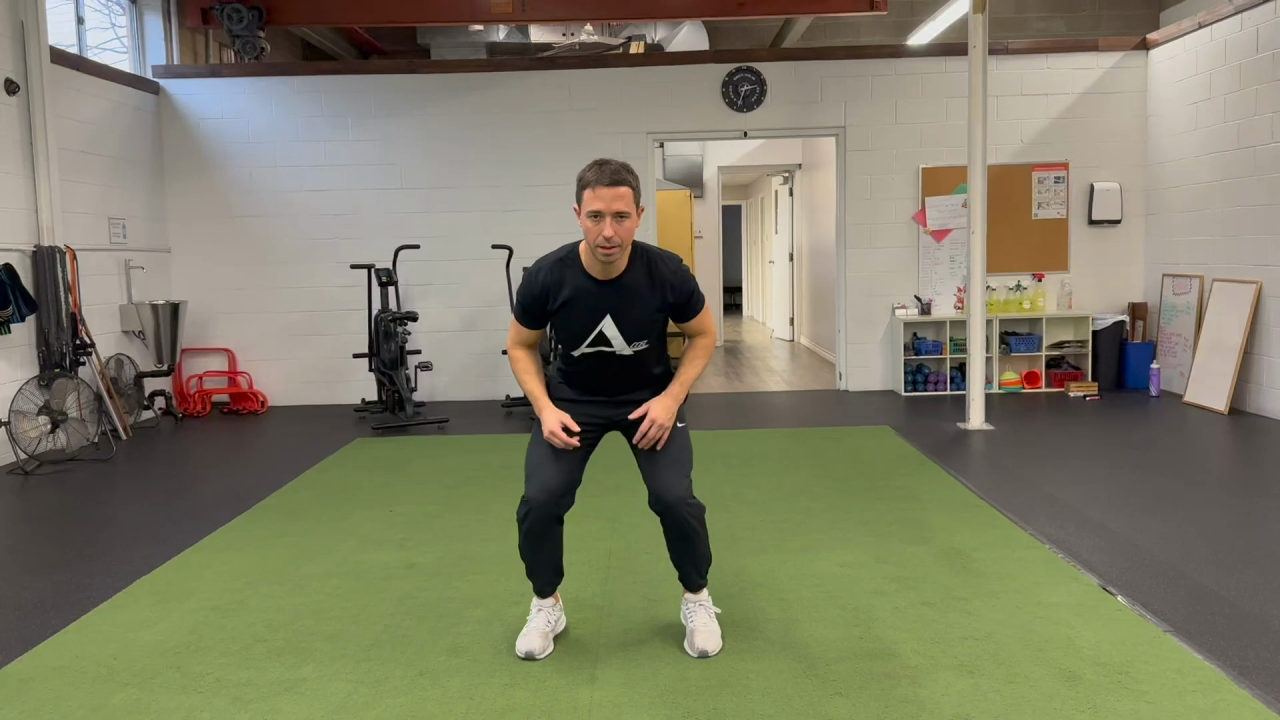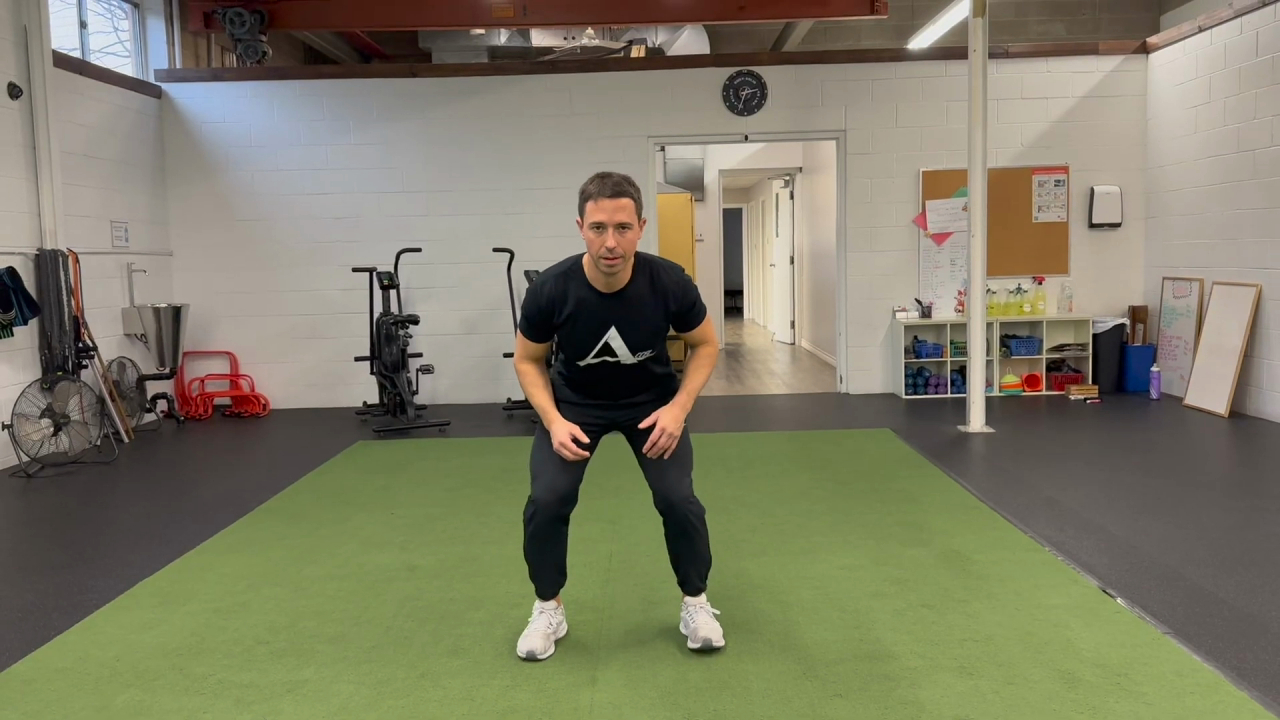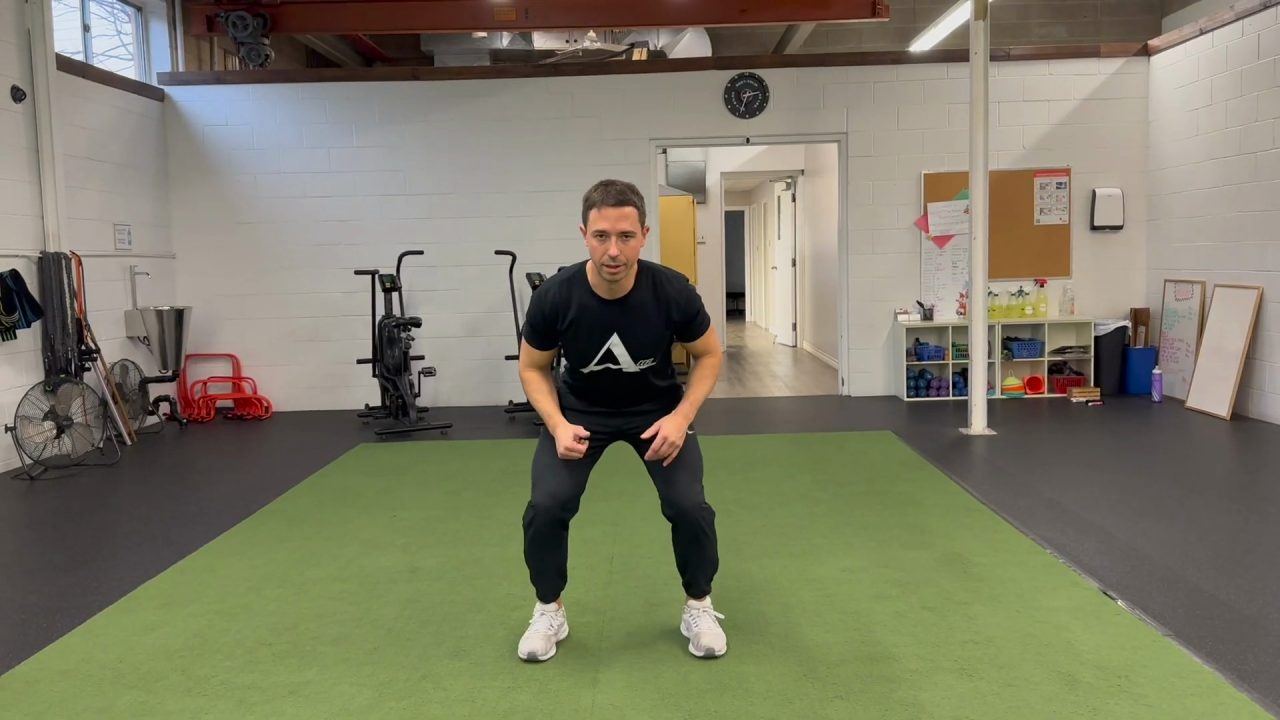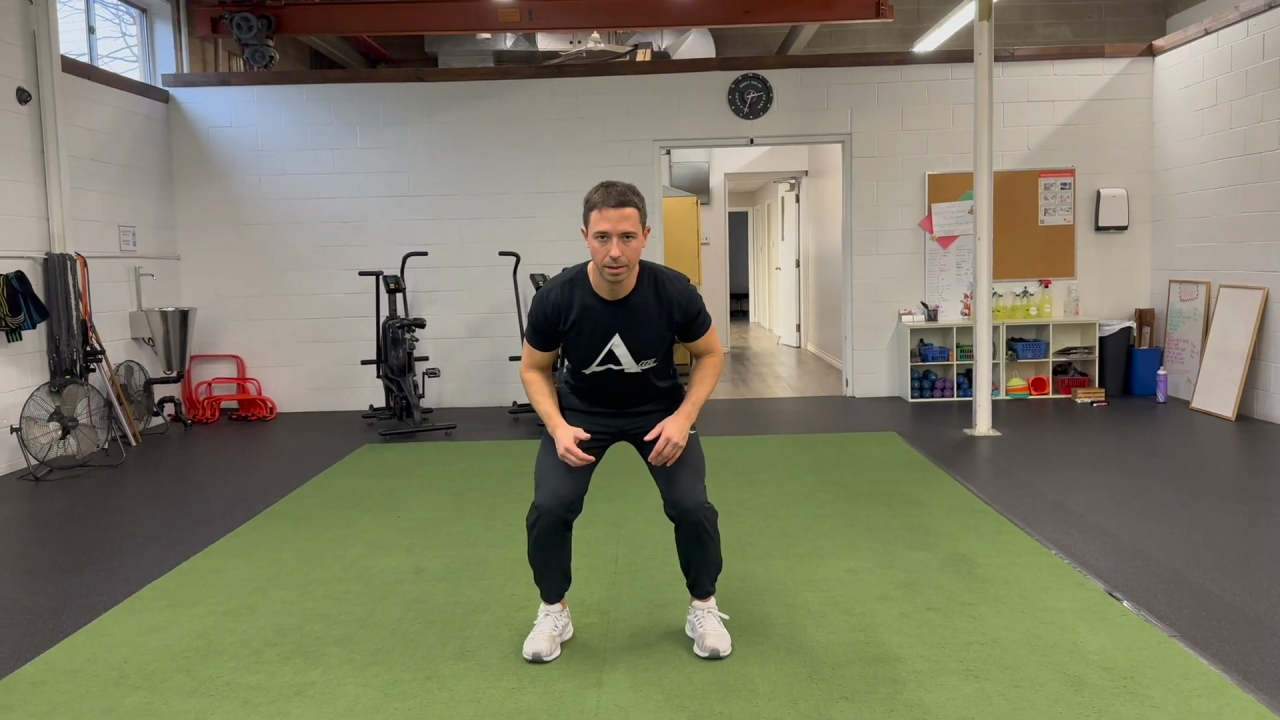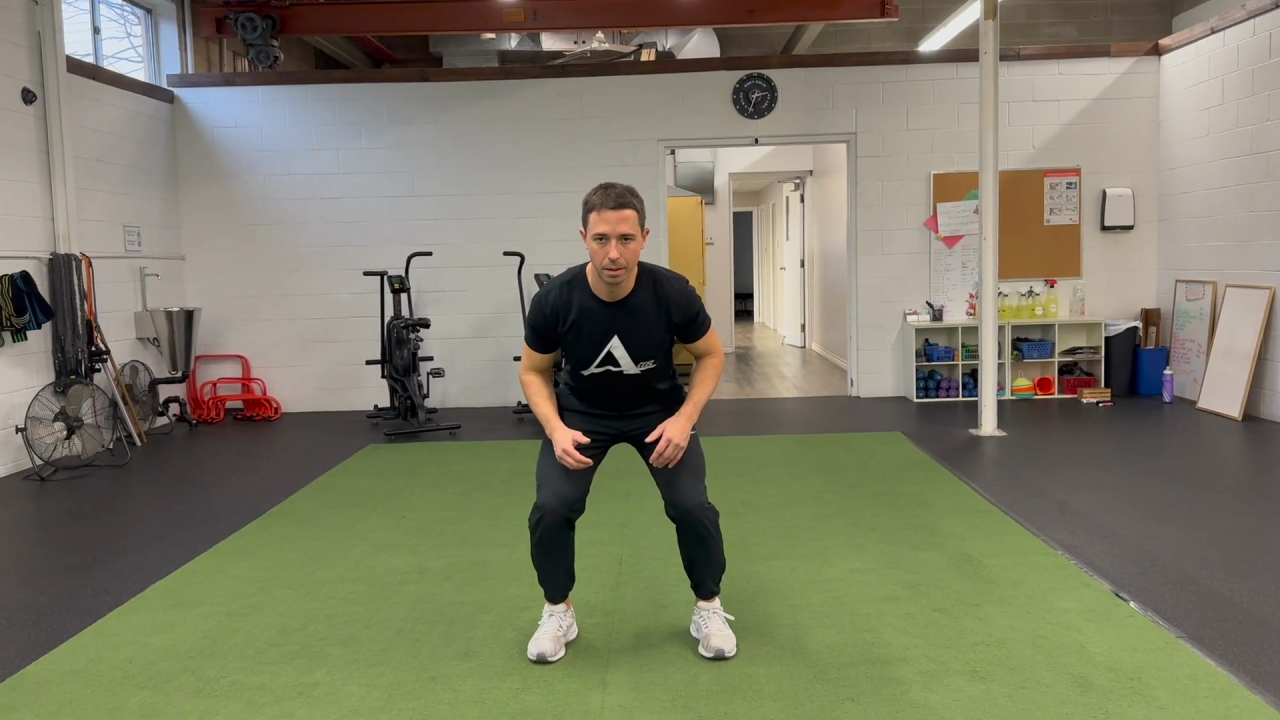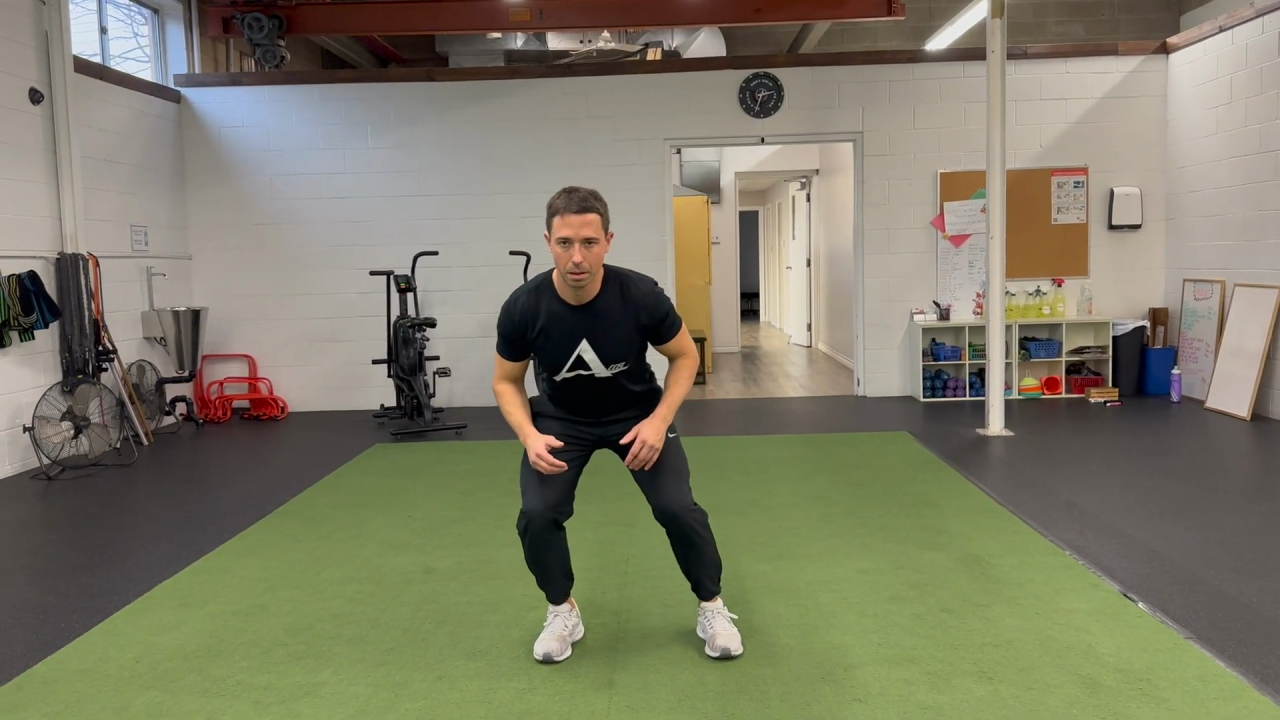
dt=0.5s
person 1, frame 1
left shoulder: (667, 273)
right shoulder: (546, 277)
left elbow: (704, 335)
right elbow: (520, 346)
left wrist: (671, 398)
right wrist: (545, 408)
left hip: (650, 397)
right hip: (573, 399)
left knee: (674, 499)
right knee: (540, 501)
left ankle: (696, 598)
right ankle: (546, 605)
person 1, frame 2
left shoulder: (669, 283)
right shoulder: (550, 290)
left elbow: (705, 344)
right elbow: (528, 360)
left wrist: (678, 407)
right wrist: (554, 421)
left hip: (652, 400)
right hip: (574, 402)
left knee: (677, 498)
right knee: (547, 500)
left ankle: (695, 603)
right ankle: (548, 608)
person 1, frame 3
left shoulder: (673, 292)
right shoulder: (554, 297)
left elbow: (709, 355)
right elbow: (533, 368)
left wrist: (681, 416)
right wrist: (558, 425)
left hip: (657, 409)
right hip: (579, 409)
left knee: (689, 507)
right knee: (545, 507)
left ankle: (698, 606)
right ankle: (549, 610)
person 1, frame 4
left shoulder: (674, 292)
right shoulder: (556, 298)
left elbow: (710, 354)
right elbow: (534, 369)
left wrist: (684, 417)
right wrist: (557, 426)
left hip: (659, 408)
right hip: (581, 410)
left knee: (692, 506)
right knee: (549, 508)
left ankle: (703, 607)
right ankle: (553, 611)
person 1, frame 5
left shoulder: (672, 293)
right shoulder: (554, 301)
left elbow: (710, 355)
right elbow: (533, 372)
left wrist: (684, 418)
right wrist: (556, 429)
left hip: (658, 409)
right hip: (581, 411)
left knee: (693, 507)
right knee: (551, 509)
left ankle: (708, 607)
right ankle: (558, 611)
person 1, frame 6
left shoulder: (640, 295)
right shoulder: (522, 308)
left elbow: (686, 356)
right elbow: (507, 381)
left wrist: (660, 420)
right wrist: (530, 435)
left hip: (637, 413)
right hip: (562, 417)
left knee: (677, 508)
right knee: (537, 514)
left ankle: (711, 607)
right ankle: (563, 611)
